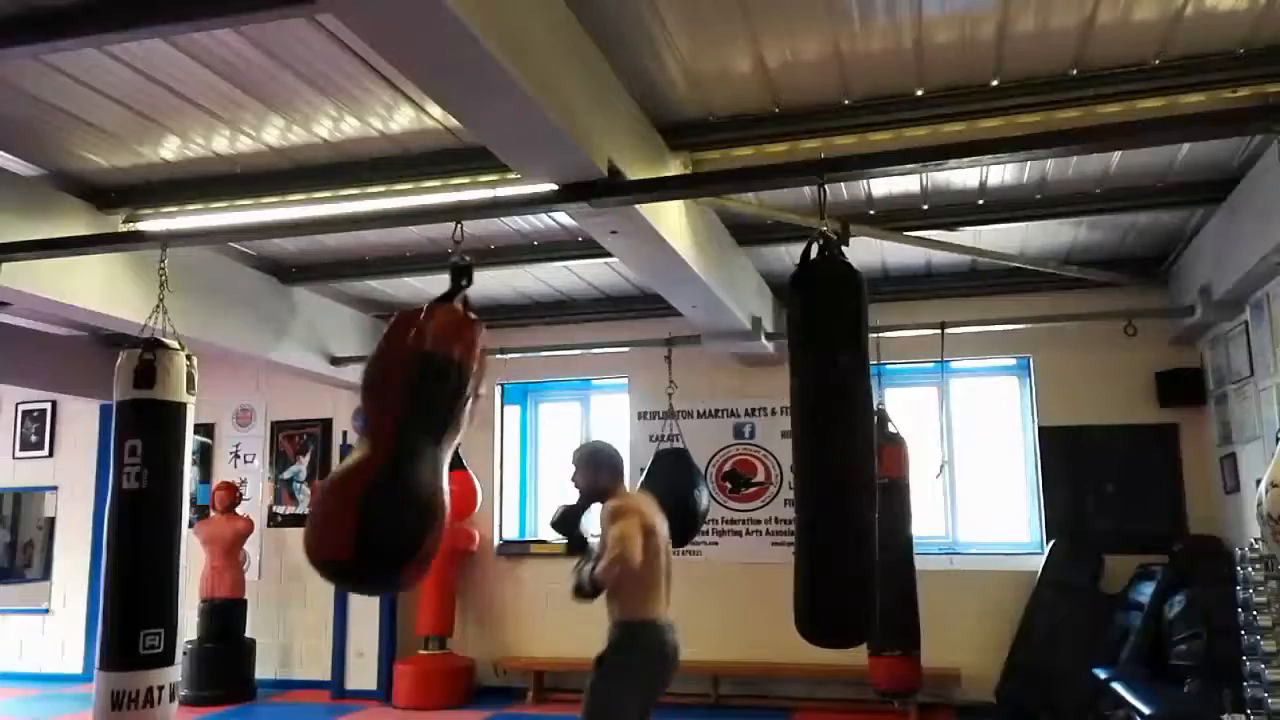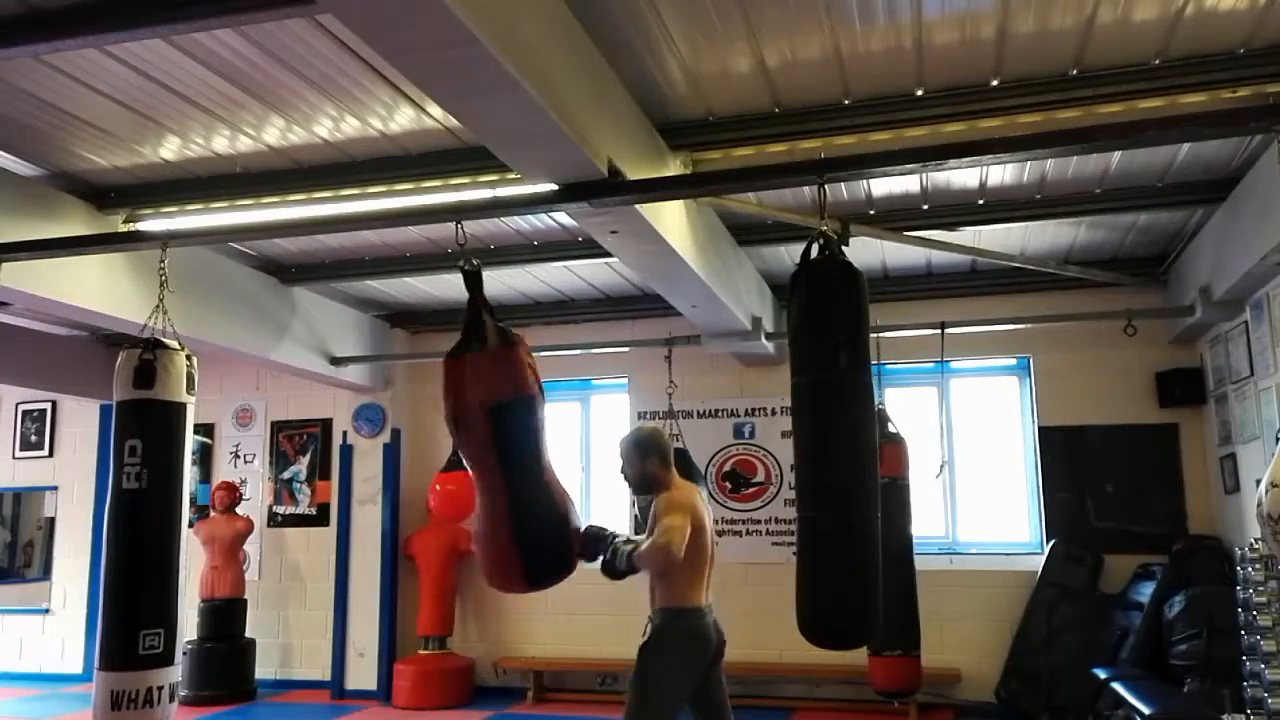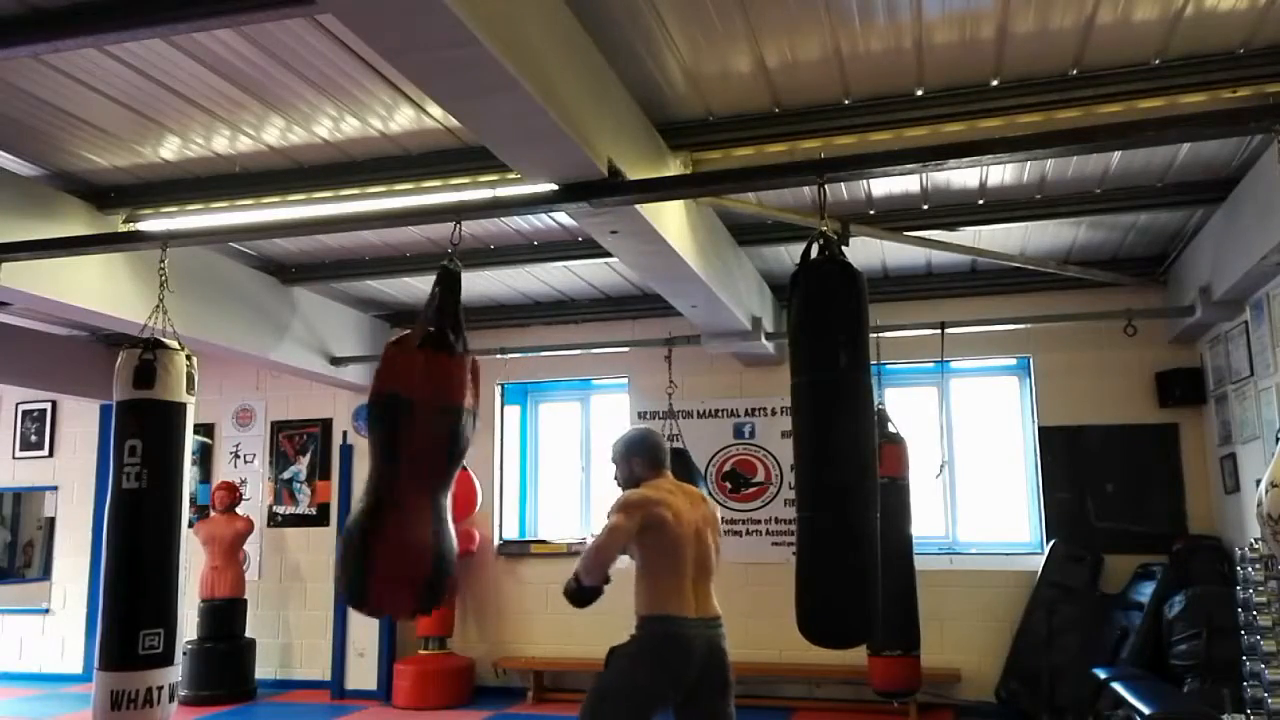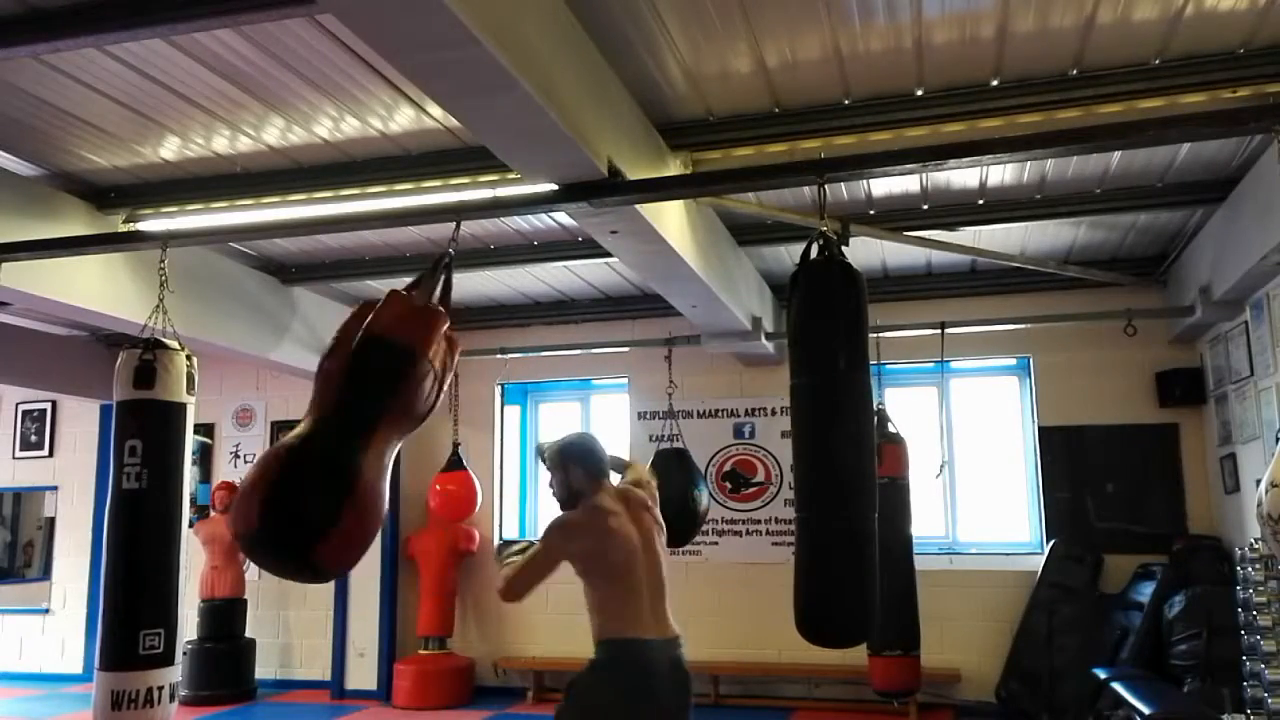
dt=0.7s
person 1, frame 1
left shoulder: (619, 510)
right shoulder: (645, 508)
left elbow: (624, 564)
left wrist: (591, 574)
right wrist: (588, 554)
left hip: (637, 642)
right hip: (660, 639)
person 1, frame 2
left shoulder: (673, 501)
right shoulder: (690, 495)
left elbow: (666, 552)
left wrist: (626, 555)
right wrist: (611, 539)
left hip: (678, 629)
right hip: (703, 625)
person 1, frame 3
left shoulder: (639, 502)
right shoulder: (706, 505)
left elbow: (598, 558)
left wrist: (584, 582)
left hip: (662, 638)
right hip: (711, 638)
person 1, frame 4
left shoulder: (573, 526)
right shoulder: (642, 497)
left elbow: (509, 590)
right elbow: (636, 468)
left wrist: (515, 559)
left hip: (623, 665)
right hip: (669, 662)
